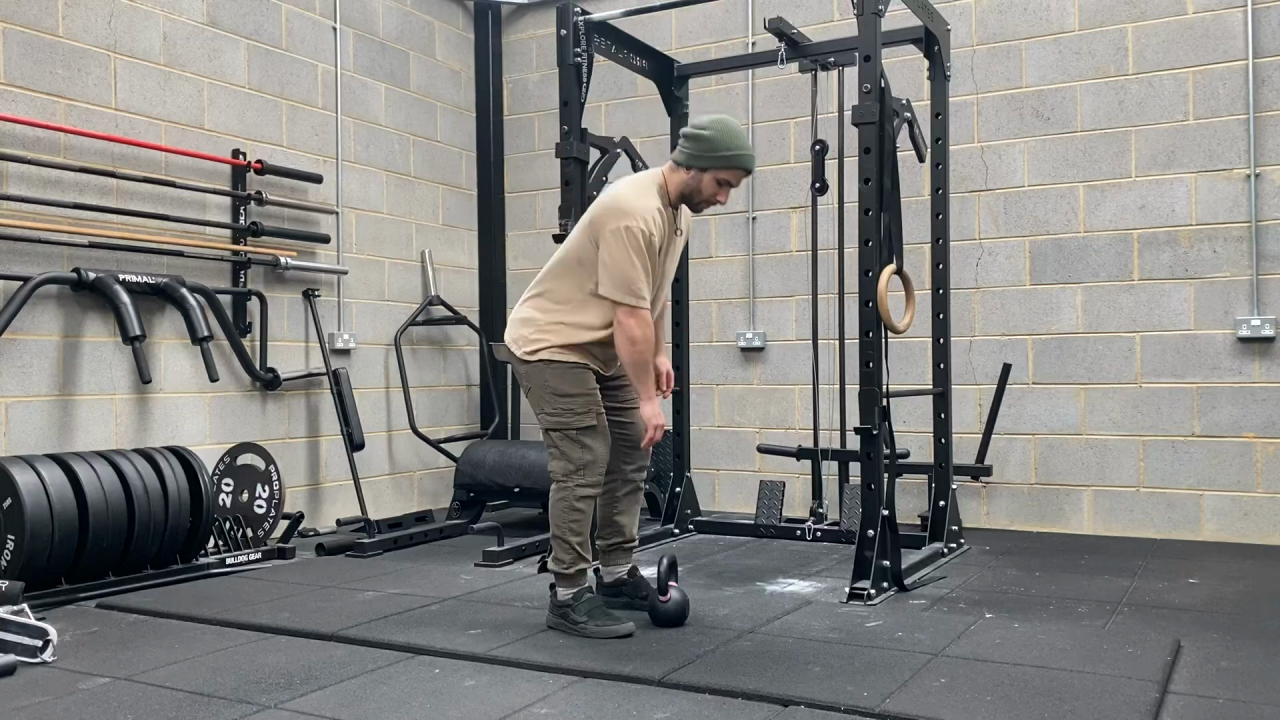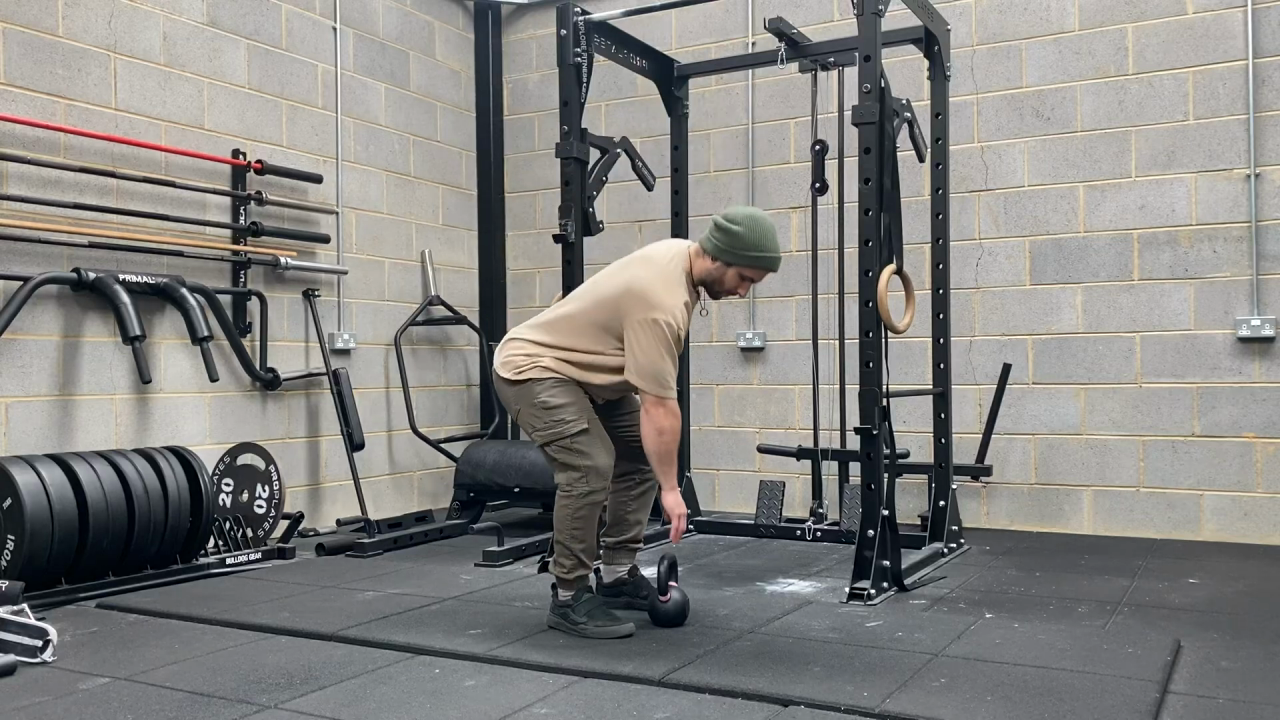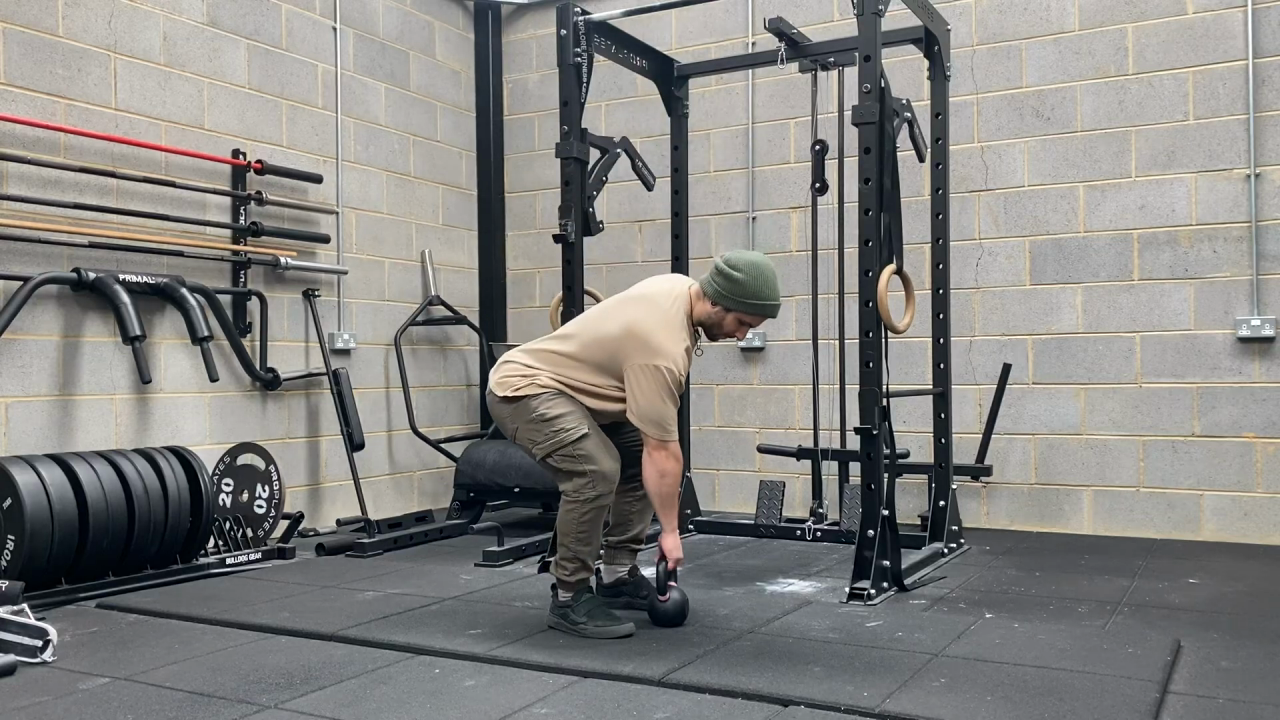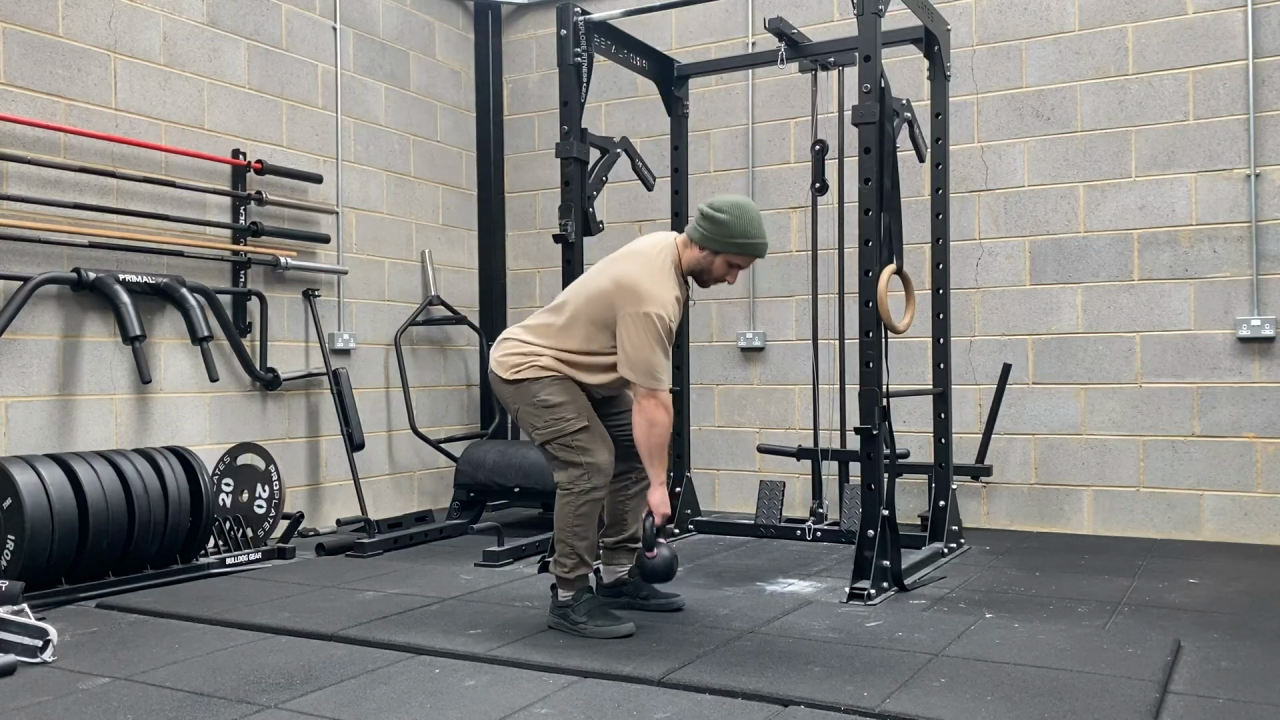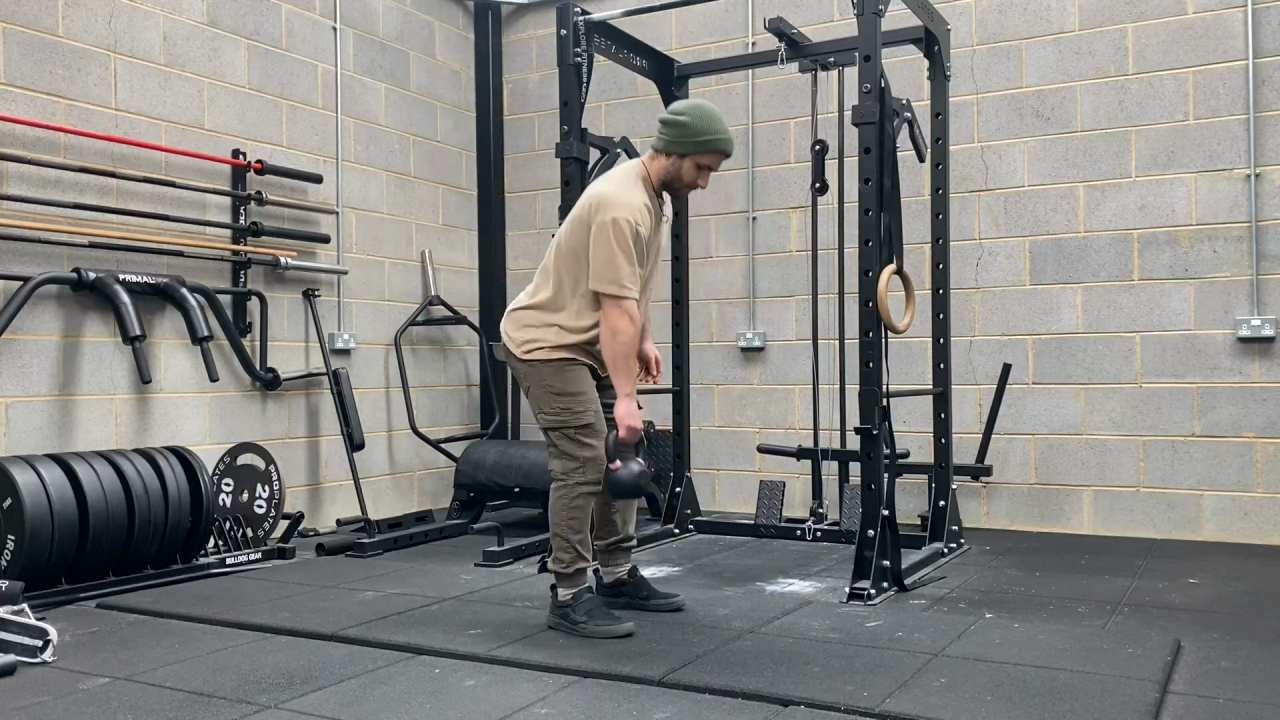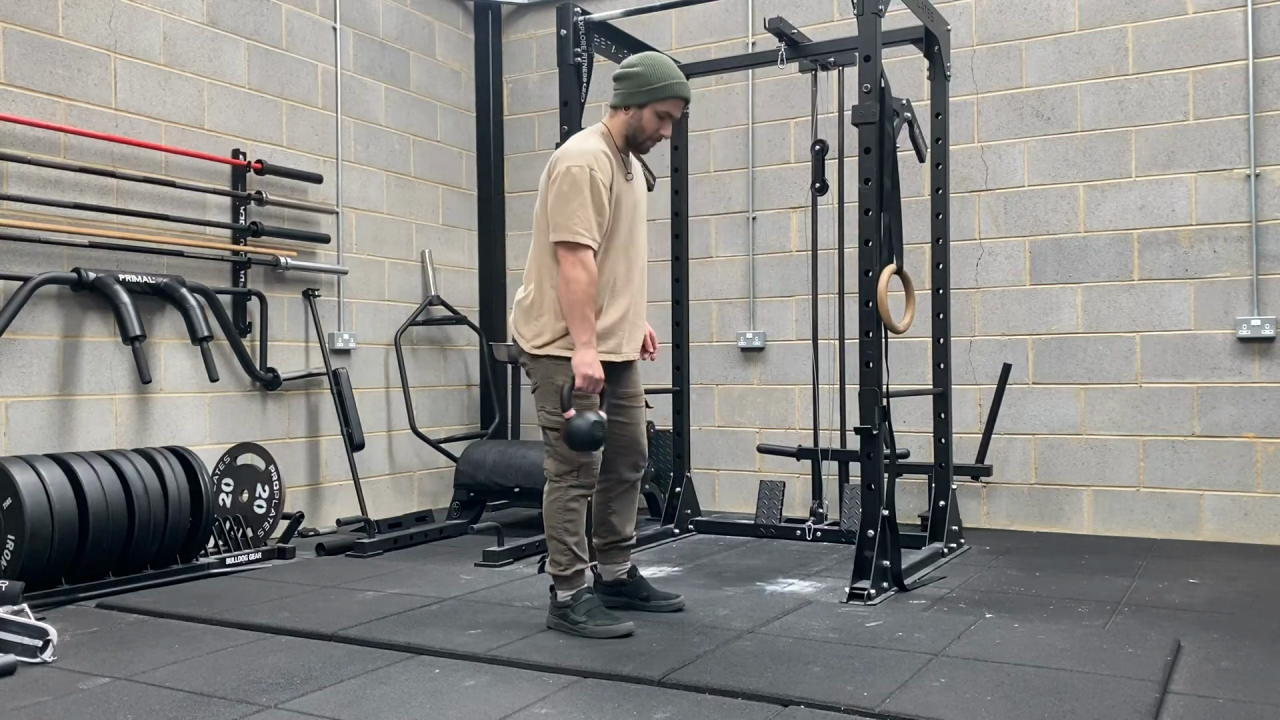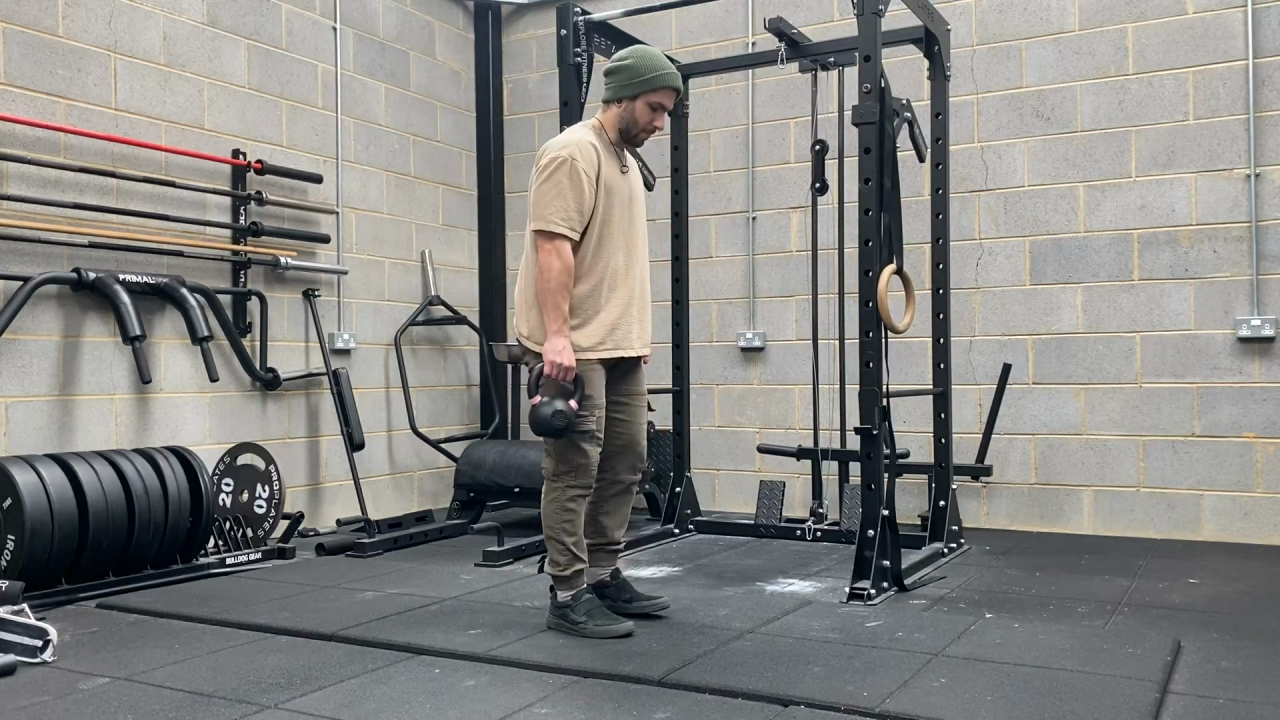
dt=0.3s
person 1, frame 1
left shoulder: (673, 206)
right shoulder: (636, 214)
right elbow: (630, 317)
left wrist: (658, 356)
right wrist: (649, 403)
left hip: (596, 346)
right hip: (549, 343)
left knee: (629, 455)
right knee: (583, 461)
left ankle: (616, 576)
right ankle: (568, 595)
person 1, frame 2
left shoulder: (682, 257)
right shoulder: (660, 302)
right elbow: (660, 408)
right wrist: (671, 490)
left hip: (585, 369)
right hip: (532, 366)
left knee: (642, 458)
right knee: (590, 467)
left ankle: (617, 574)
right ankle: (570, 595)
person 1, frame 3
left shoulder: (682, 288)
right shoulder: (662, 349)
right elbow: (663, 451)
right wrist: (670, 532)
left hip: (563, 381)
right hip: (523, 388)
left knee: (640, 459)
right knee: (596, 471)
left ankle: (617, 575)
right ankle: (570, 597)
person 1, frame 4
left shoulder: (669, 247)
right shoulder: (653, 297)
right elbow: (652, 401)
right wrist: (659, 487)
left hip: (572, 365)
right hip: (526, 367)
left knee: (636, 455)
right knee: (589, 465)
left ankle: (618, 576)
right ankle: (569, 596)
person 1, frame 5
left shoulder: (654, 194)
right shoulder: (623, 204)
right elbow: (616, 310)
left wrist: (642, 342)
right wrist: (626, 400)
left hip: (590, 342)
right hip: (549, 342)
right knee: (582, 463)
left ankle: (616, 577)
right ankle: (569, 596)
person 1, frame 6
left shoulder: (628, 162)
right shoulder: (584, 160)
right elbow: (575, 260)
left wrist: (636, 320)
right wrist: (583, 348)
left hip: (612, 343)
right hip: (562, 344)
left knee: (627, 459)
right knee: (577, 468)
left ankle: (615, 576)
right ankle: (568, 595)
person 1, frame 7
left shoulder: (624, 161)
right shoulder: (574, 154)
right elbow: (554, 248)
left wrist: (635, 331)
right wrist: (556, 336)
left hip: (620, 345)
right hip: (573, 347)
left knee: (625, 463)
right knee: (574, 470)
left ankle: (602, 577)
right ankle: (569, 596)
